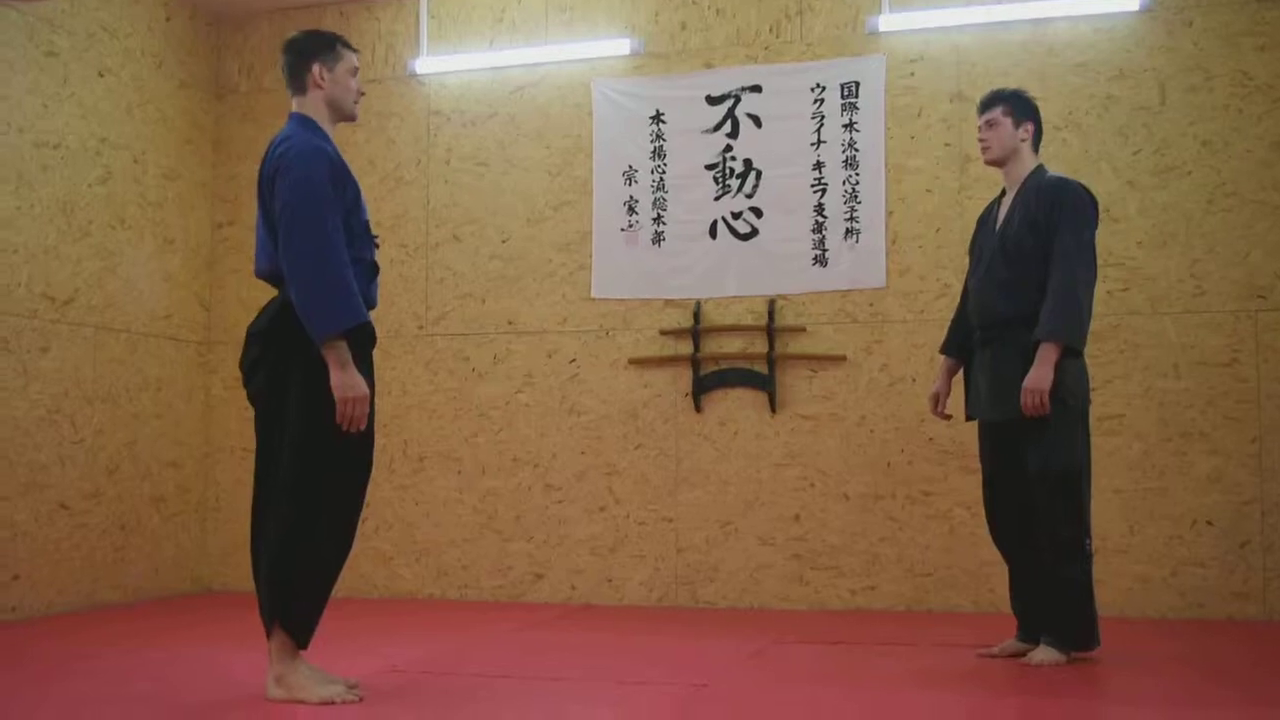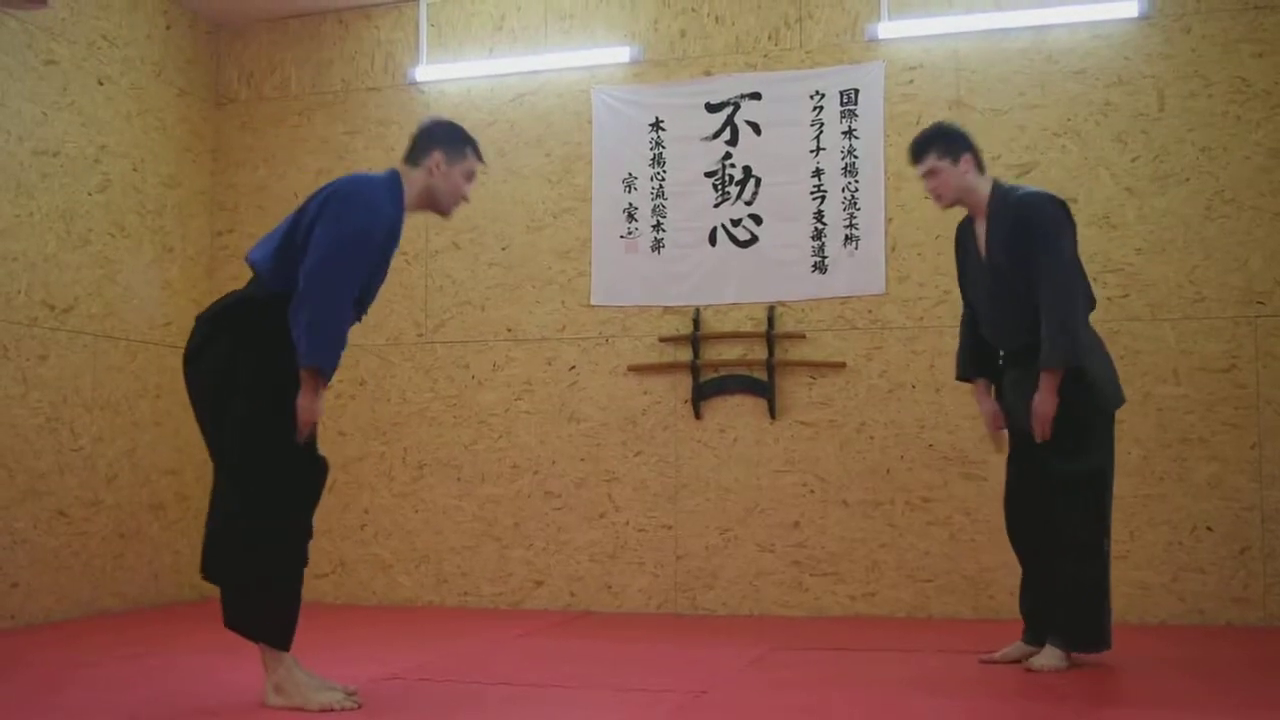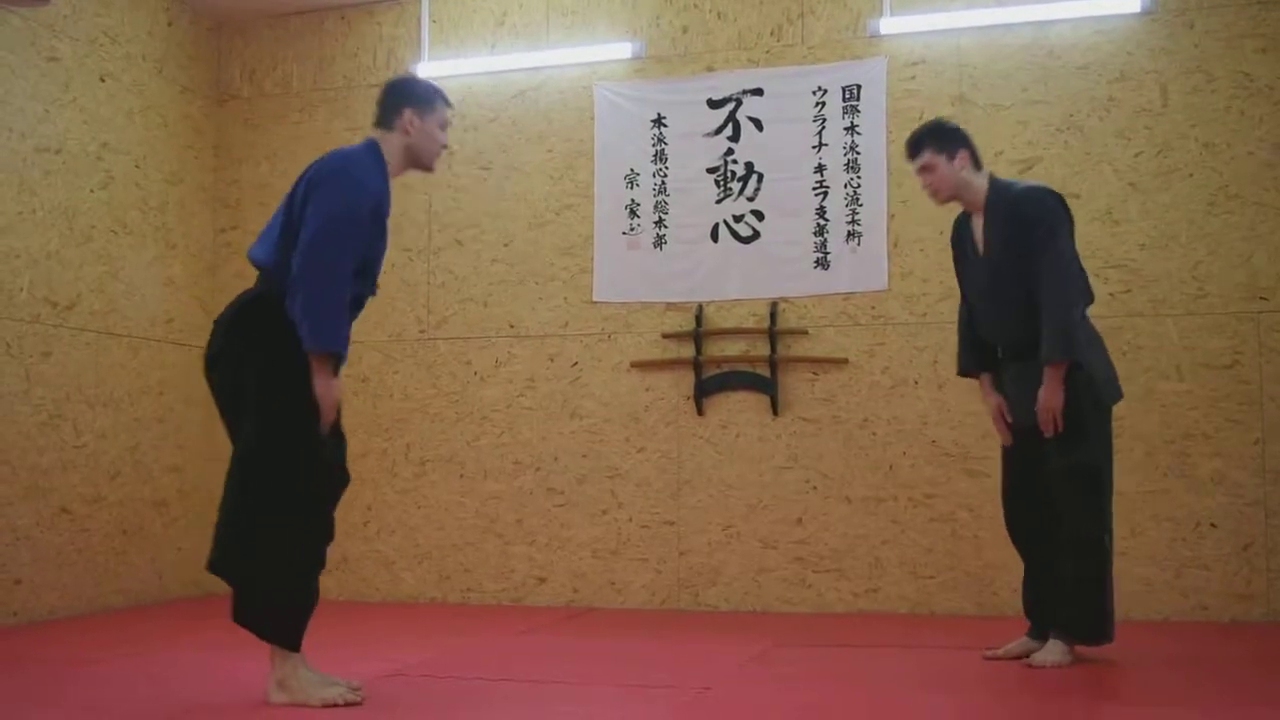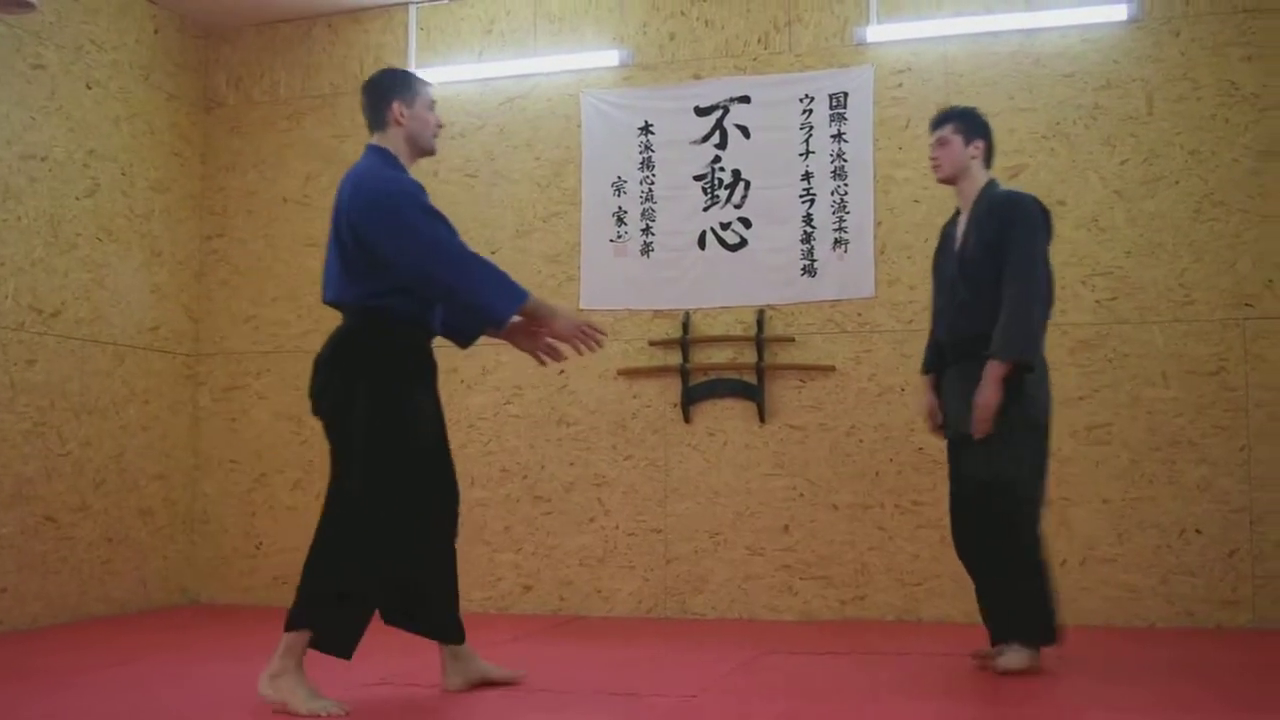
dt=0.7s
person 1, frame 1
left shoulder: (305, 151)
right shoulder: (305, 153)
right elbow: (313, 269)
right wrist: (342, 365)
left hip: (305, 349)
right hip: (312, 352)
left knee: (305, 503)
right knee: (310, 503)
left ankle: (288, 660)
right ankle: (285, 668)
person 1, frame 2
left shoulder: (371, 202)
right shoulder: (369, 201)
right elbow: (321, 297)
left wrist: (306, 382)
right wrist: (312, 388)
left hip: (255, 349)
right hip: (244, 349)
left knee: (279, 501)
right knee: (268, 503)
left ankle: (283, 667)
right ankle: (281, 676)
person 1, frame 3
left shoulder: (359, 175)
right shoulder: (353, 174)
right elbow: (318, 277)
left wrist: (321, 368)
right wrist: (324, 371)
left hip: (282, 348)
right hip: (267, 347)
left knee: (306, 498)
right knee: (287, 502)
left ankle: (290, 658)
right ankle: (287, 672)
person 1, frame 4
left shoulder: (383, 185)
right shoulder: (381, 186)
left elbow: (429, 282)
right elbow: (451, 265)
left wrist: (505, 330)
right wrist: (545, 314)
left hip: (392, 366)
right hip: (375, 369)
left knee: (426, 510)
right knee: (366, 515)
left ankle: (457, 660)
person 2, frame 1
left shoulder: (1063, 197)
right shoulder: (991, 215)
left elbow: (1070, 286)
left wrist: (1044, 363)
right wrist: (948, 369)
left hip: (1044, 378)
right hip: (995, 380)
left knee: (1056, 508)
right knee: (1009, 511)
left ankle: (1067, 633)
right ankle: (1033, 627)
person 2, frame 2
left shoulder: (1035, 211)
right shoulder: (966, 234)
left elbow: (1062, 302)
right elbow: (976, 317)
left wrist: (1049, 386)
right wrist: (984, 392)
left hip: (1073, 384)
right hip: (1020, 386)
left knee: (1076, 513)
right knee: (1026, 513)
left ankle: (1070, 636)
right ankle: (1039, 630)
person 2, frame 3
left shoulder: (1032, 206)
right shoulder: (963, 231)
left elbow: (1062, 297)
left wrist: (1054, 381)
right wrist: (988, 388)
left hip: (1067, 378)
right hip: (1016, 381)
left knee: (1076, 508)
right knee: (1026, 510)
left ankle: (1071, 631)
right ankle: (1043, 626)
person 2, frame 4
left shoulder: (1016, 211)
right shoulder: (952, 230)
left elbow: (1026, 301)
left wrist: (995, 378)
right wrist: (932, 385)
left hip: (1008, 386)
right hip: (963, 388)
left knee: (1007, 515)
right knee: (972, 524)
left ankle: (1029, 634)
right ankle: (1007, 632)
